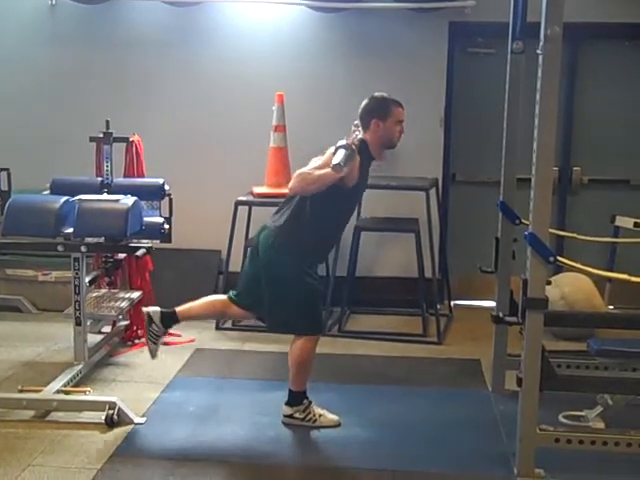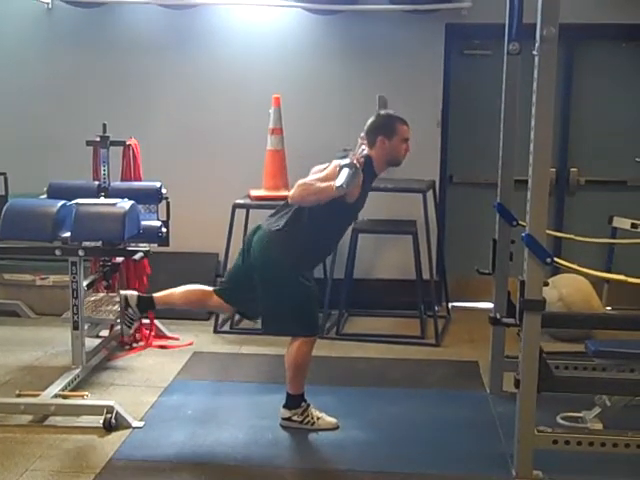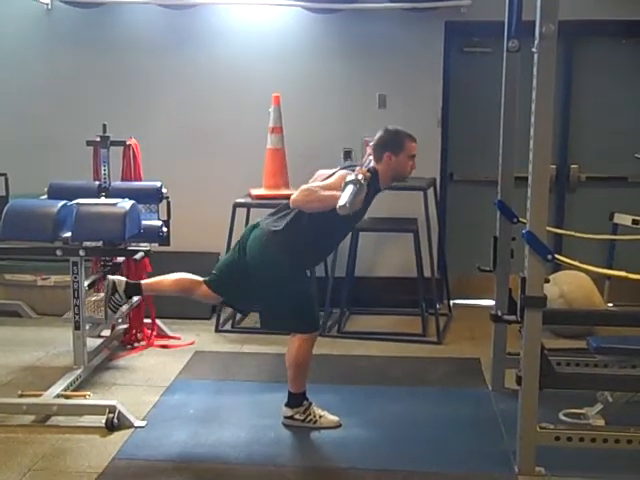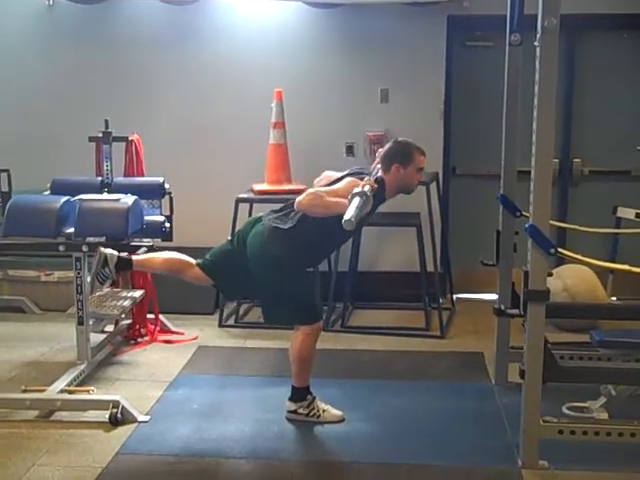
dt=0.3s
person 1, frame 1
left shoulder: (358, 155)
right shoulder: (351, 157)
left elbow: (315, 168)
right elbow: (297, 184)
right wrist: (339, 172)
left hip: (279, 242)
right hip: (288, 249)
left knee: (241, 306)
right knee: (308, 329)
left ankle: (164, 317)
right ankle: (296, 406)
person 1, frame 2
left shoulder: (359, 169)
right shoulder: (354, 173)
left elbow: (316, 175)
right elbow: (298, 193)
right wrist: (341, 187)
left hip: (270, 243)
right hip: (280, 254)
left knee: (220, 300)
right knee: (305, 332)
left ankle: (140, 302)
right ankle: (294, 409)
person 1, frame 3
left shoulder: (362, 177)
left elbow: (320, 179)
right elbow: (300, 198)
right wrist: (343, 198)
left hip: (265, 240)
right hip: (277, 253)
left knee: (208, 290)
right knee: (305, 330)
left ankle: (128, 287)
right ankle: (296, 408)
person 1, frame 4
left shoulder: (366, 181)
right shoulder: (362, 188)
left elbow: (323, 180)
right elbow: (305, 201)
right wrist: (349, 206)
left hip: (263, 233)
right hip: (276, 251)
left knee: (196, 271)
right knee: (309, 323)
left ankle: (117, 262)
right ankle: (300, 403)
